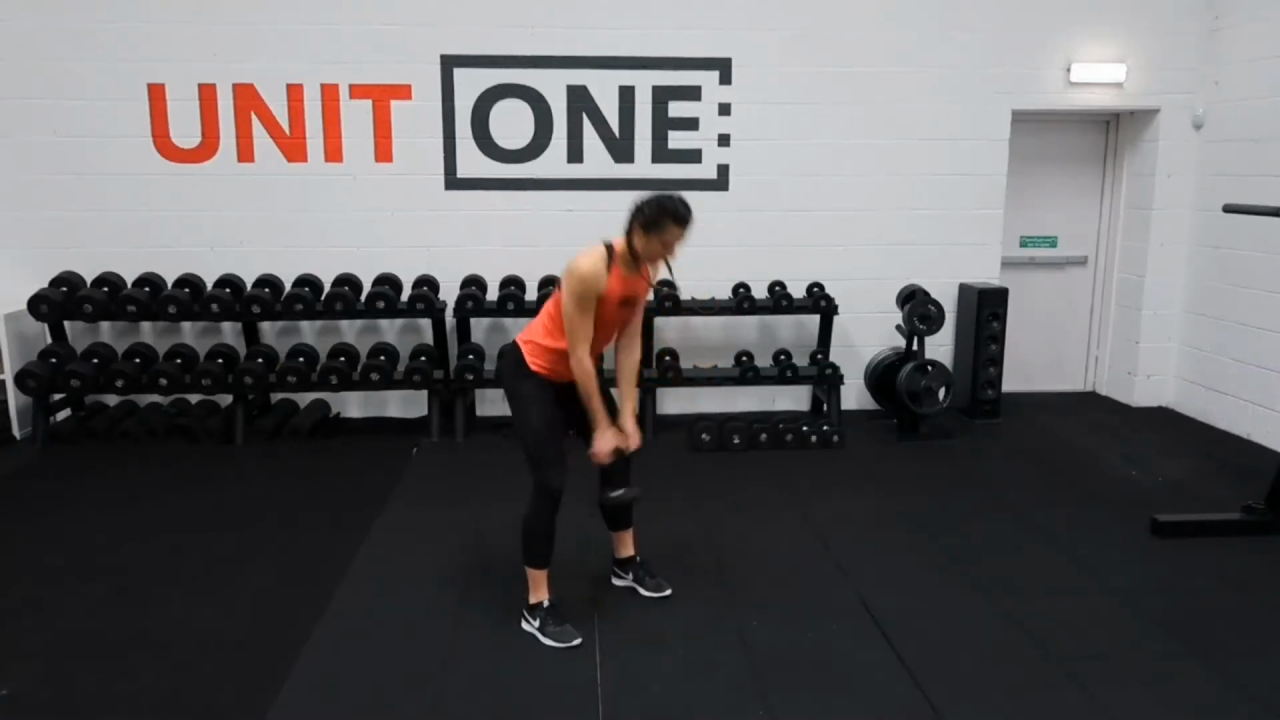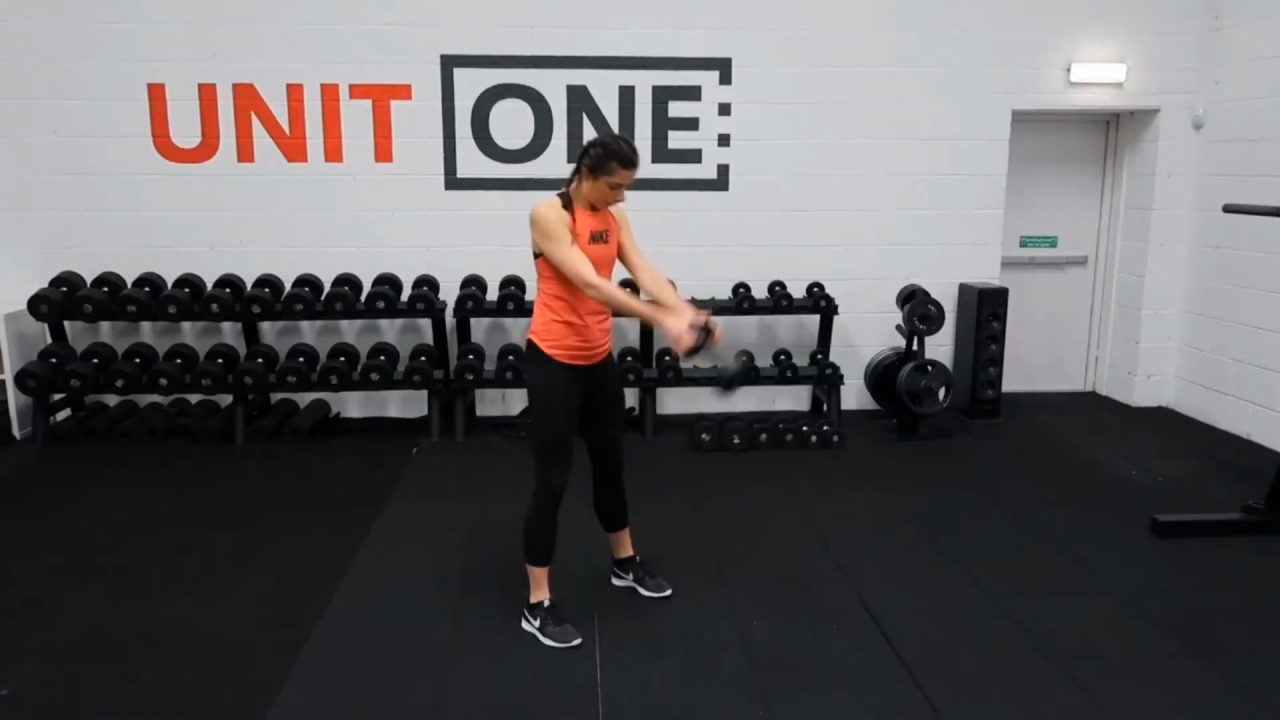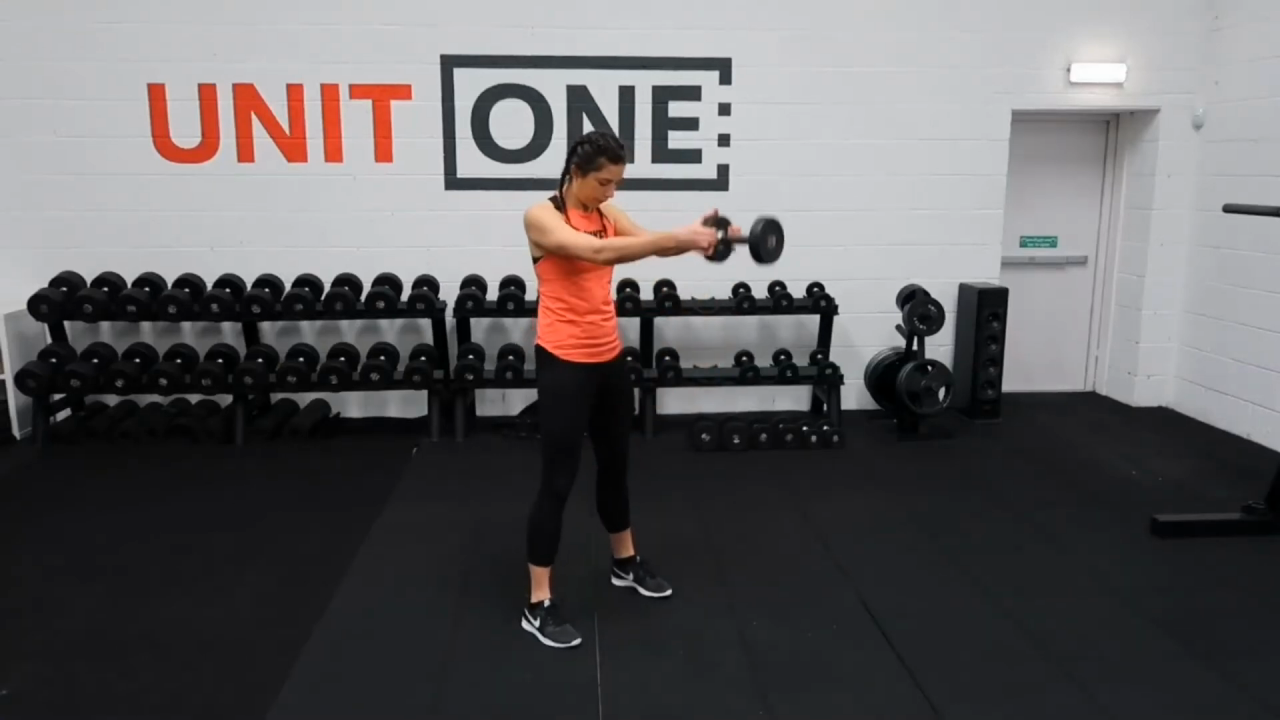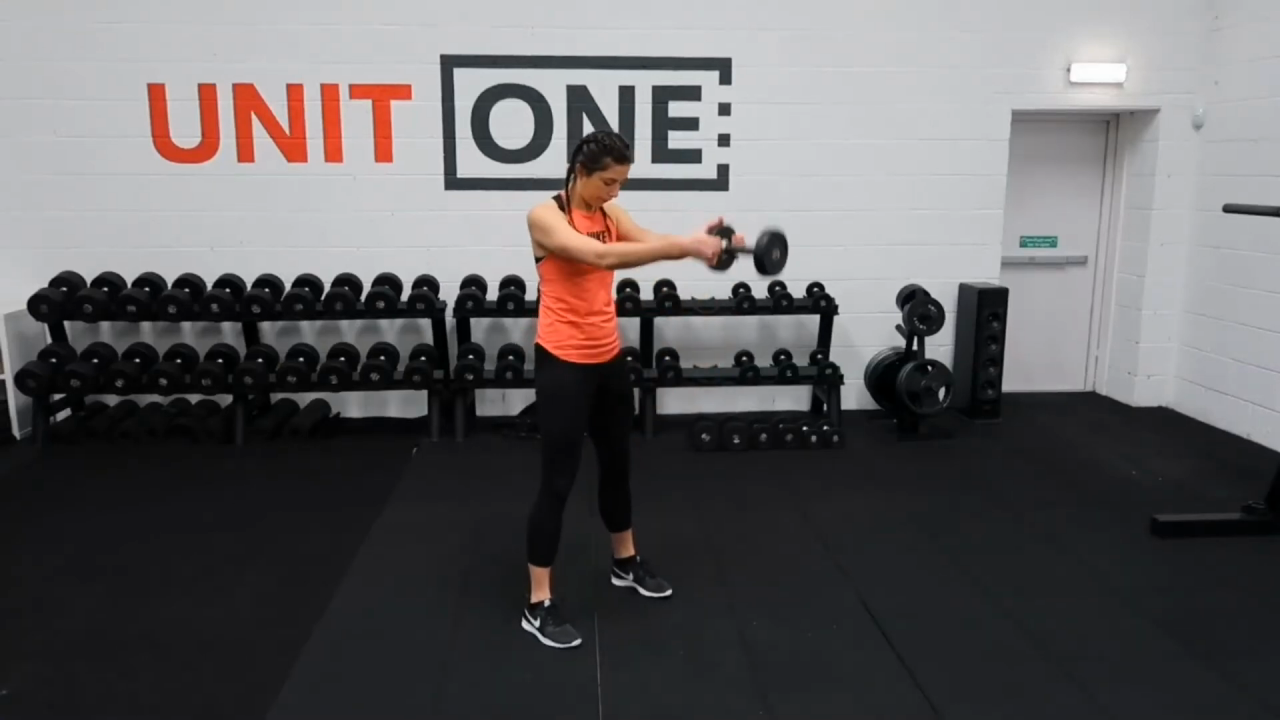
dt=0.2s
person 1, frame 1
left shoulder: (643, 269)
right shoulder: (590, 267)
left elbow: (629, 345)
right elbow: (579, 355)
left wrist: (627, 418)
right wrist: (600, 428)
left hip: (581, 373)
right hip: (534, 369)
left knee: (618, 460)
right knee: (551, 483)
left ankle: (626, 563)
right ankle: (536, 605)
person 1, frame 2
left shoulder: (613, 217)
right shoulder: (548, 215)
left elbow: (645, 273)
right elbow: (590, 283)
left wrist: (684, 312)
right wrist: (661, 321)
left hip: (599, 360)
right hip: (552, 363)
left knee: (610, 465)
right knee: (552, 480)
left ankle: (625, 562)
right ankle: (537, 605)
person 1, frame 3
left shoulder: (607, 213)
right shoulder: (541, 217)
left elbow: (652, 243)
right elbow: (598, 250)
left wrist: (698, 235)
right wrist: (678, 237)
left hip: (609, 361)
right hip: (564, 364)
left knee: (615, 466)
right knee: (558, 482)
left ankle: (625, 563)
right ankle: (538, 606)
person 1, frame 4
left shoulder: (609, 214)
right shoulder: (545, 217)
left elbow: (649, 245)
right elbow: (601, 257)
left wrist: (701, 242)
right wrist: (686, 245)
left hip: (607, 360)
right hip: (563, 364)
left knee: (616, 464)
right knee: (558, 480)
left ankle: (626, 563)
right ankle: (538, 605)
